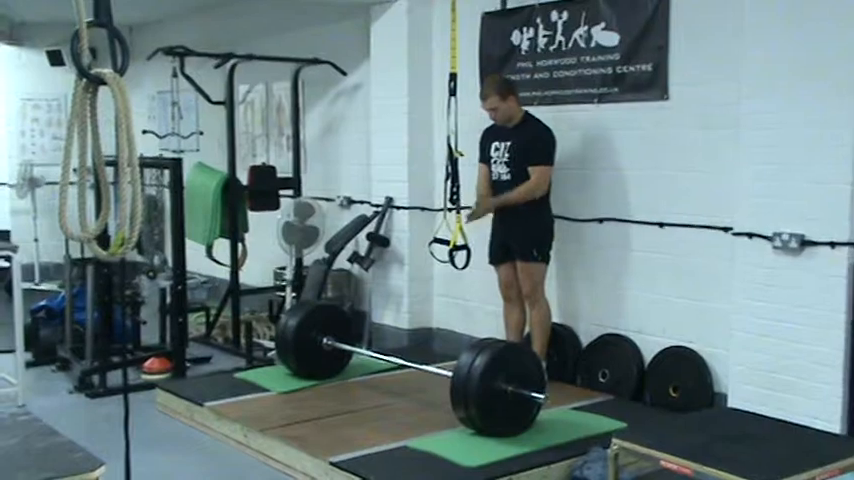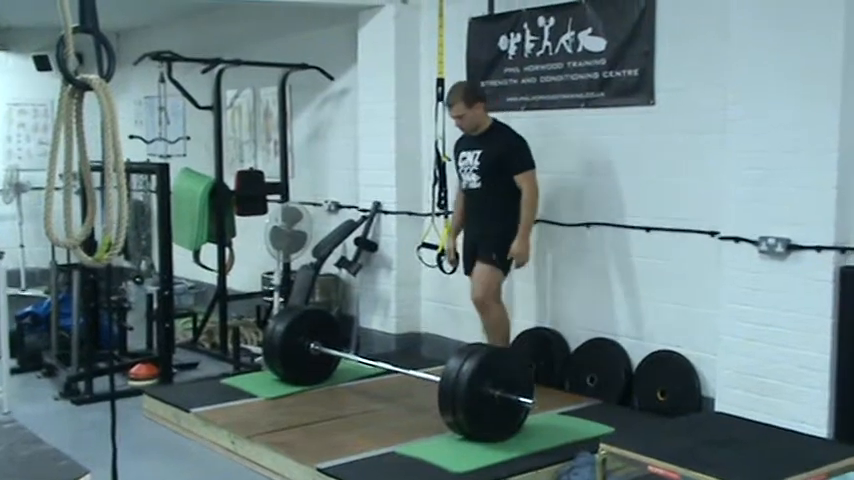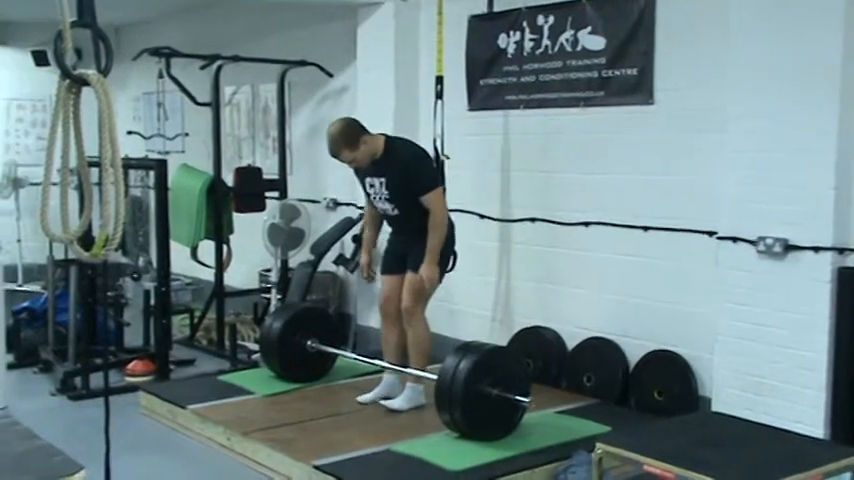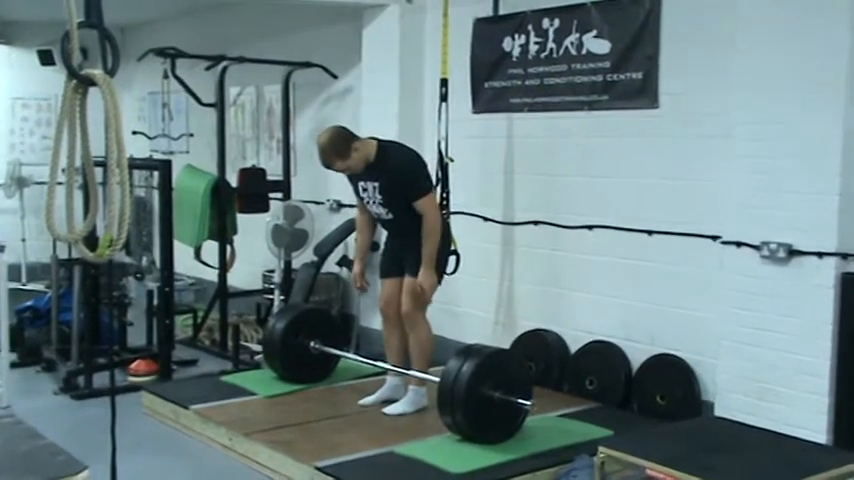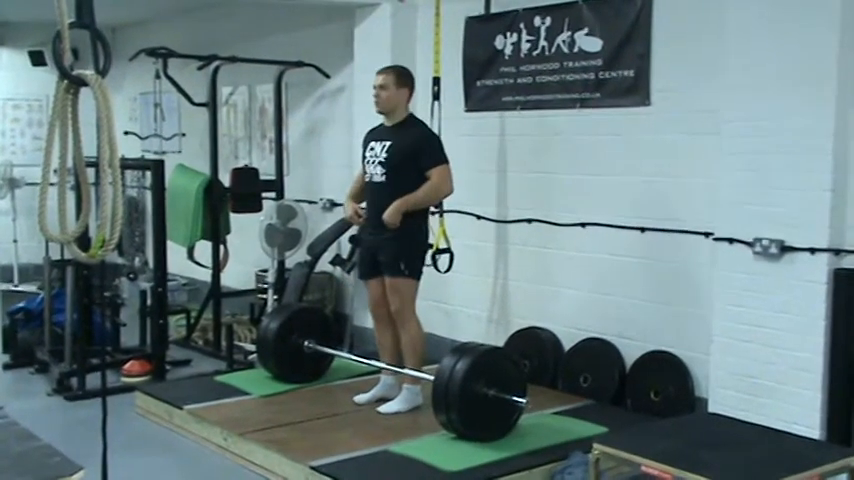
dt=1s
person 1, frame 1
left shoulder: (538, 134)
right shoulder: (489, 135)
left elbow: (538, 185)
right elbow: (484, 177)
left wrist: (494, 203)
right wrist: (484, 201)
left hip: (532, 226)
right hip: (502, 224)
left knee: (532, 294)
right knee: (509, 295)
person 1, frame 2
left shoulder: (508, 142)
right shoulder: (461, 145)
left elbow: (529, 191)
left wrist: (522, 238)
right wrist: (452, 237)
left hip: (501, 233)
right hip: (475, 233)
left knee: (484, 297)
right knee: (485, 299)
person 1, frame 3
left shoulder: (410, 158)
right shoulder: (363, 164)
left elbow: (438, 211)
left wrist: (431, 262)
right wrist: (366, 250)
left hip: (430, 238)
right hip: (400, 237)
left knee: (410, 307)
right knee: (387, 306)
left ankle: (415, 389)
right ankle: (392, 381)
person 1, frame 4
left shoulder: (403, 162)
right shoulder: (355, 168)
left elbow: (431, 215)
right elbow: (365, 213)
left wrist: (428, 268)
right wrist: (359, 260)
left hip: (427, 241)
right hip: (397, 240)
left knee: (411, 311)
right knee: (389, 310)
left ankle: (417, 391)
right ankle: (395, 383)
person 1, frame 5
left shoulder: (420, 136)
right shoulder: (372, 135)
left elbow: (443, 185)
left wrist: (401, 205)
right wrist: (351, 200)
left hip: (404, 236)
right hip: (371, 234)
left knee: (401, 312)
right knee: (379, 312)
left ankle: (411, 389)
right ankle: (388, 382)
